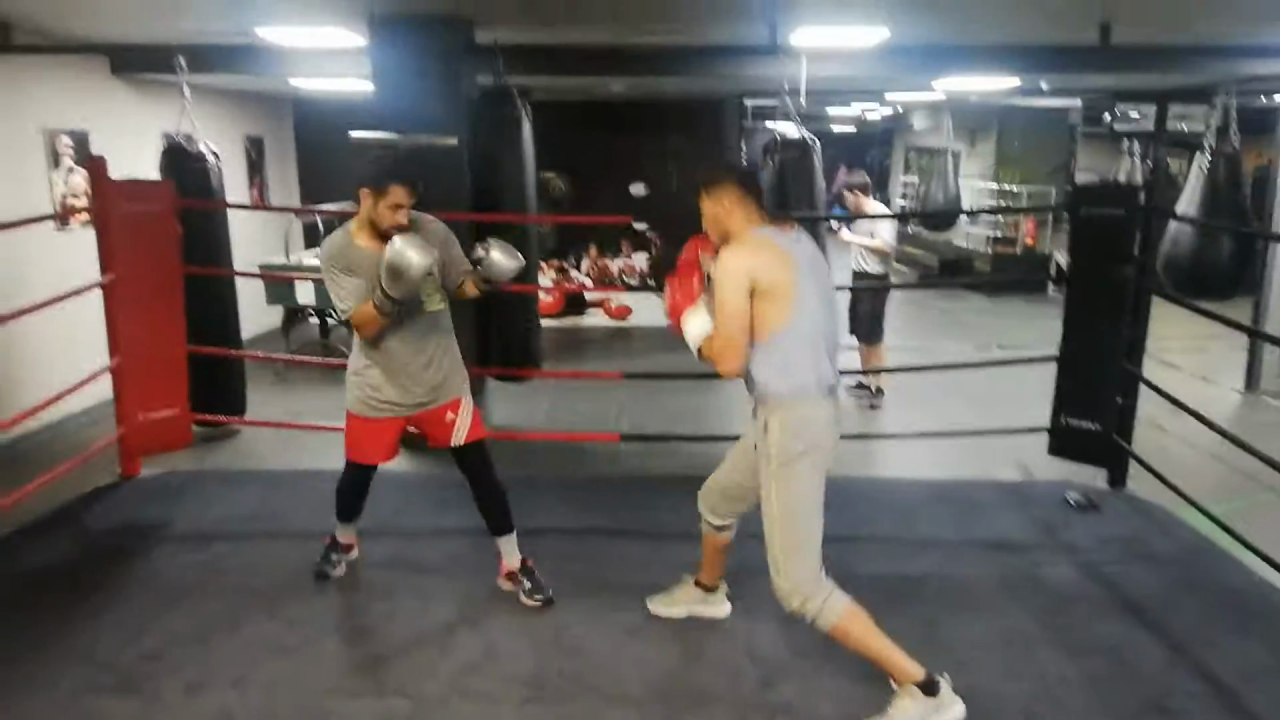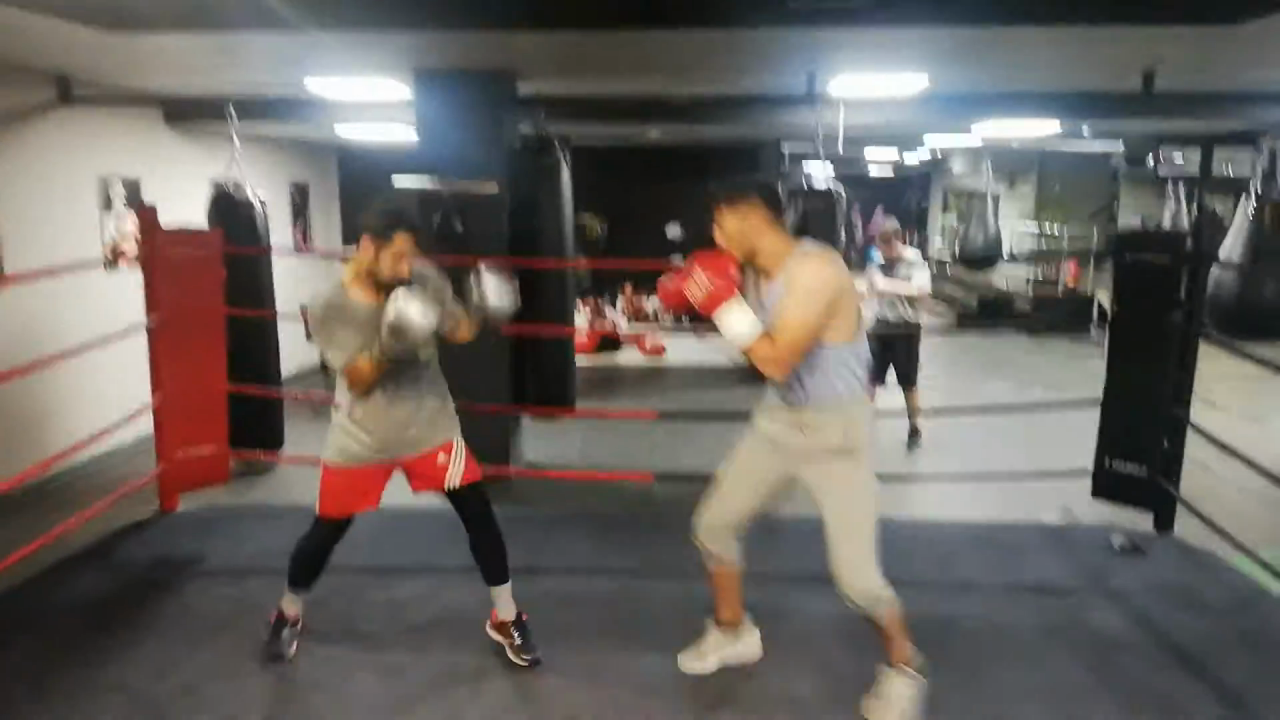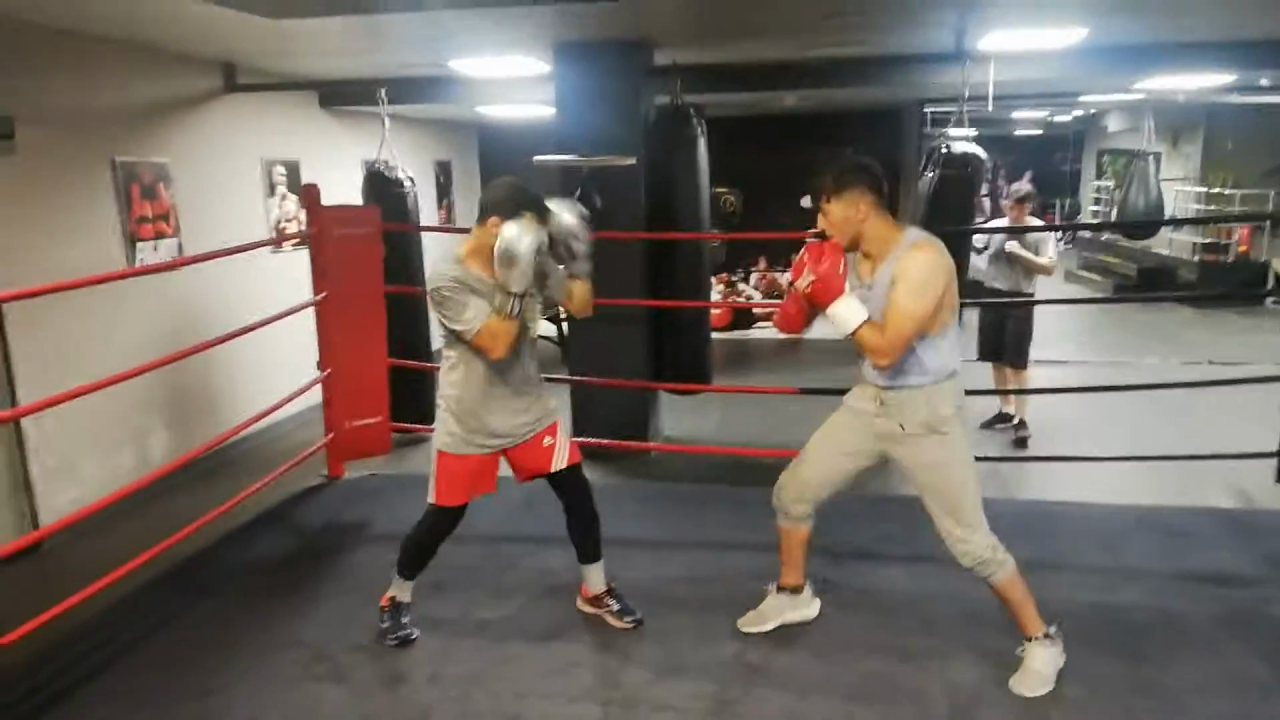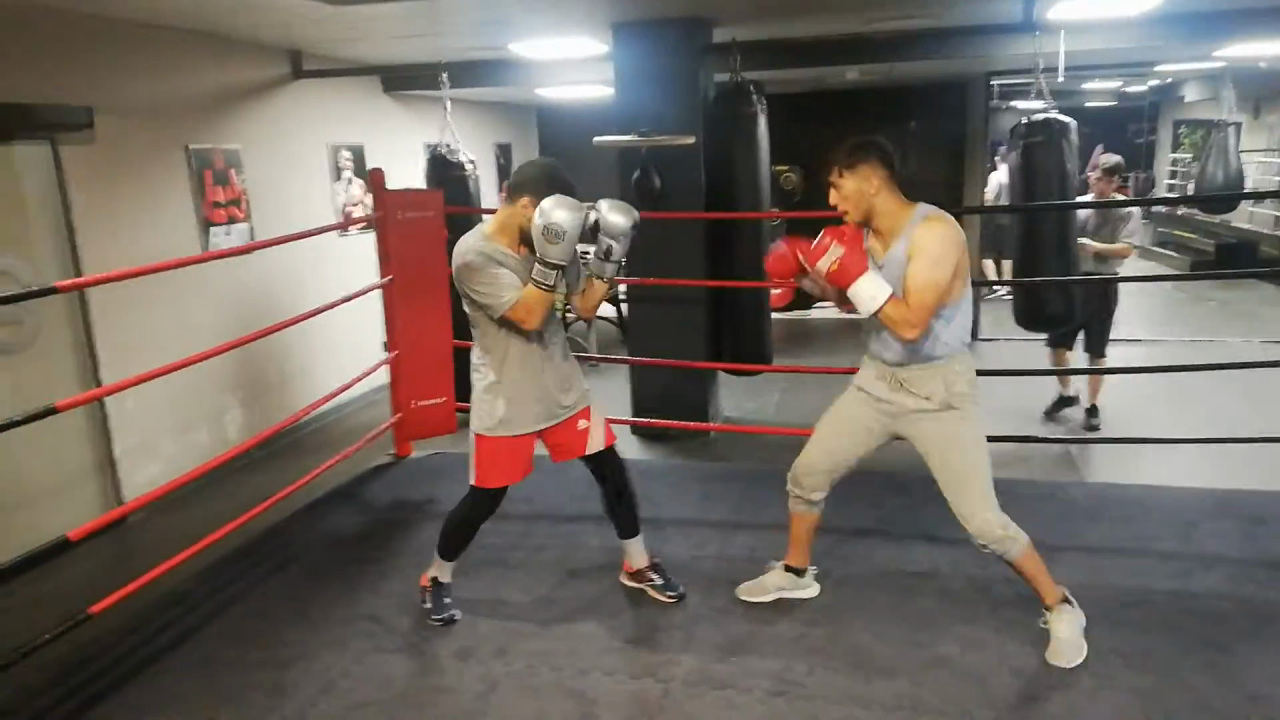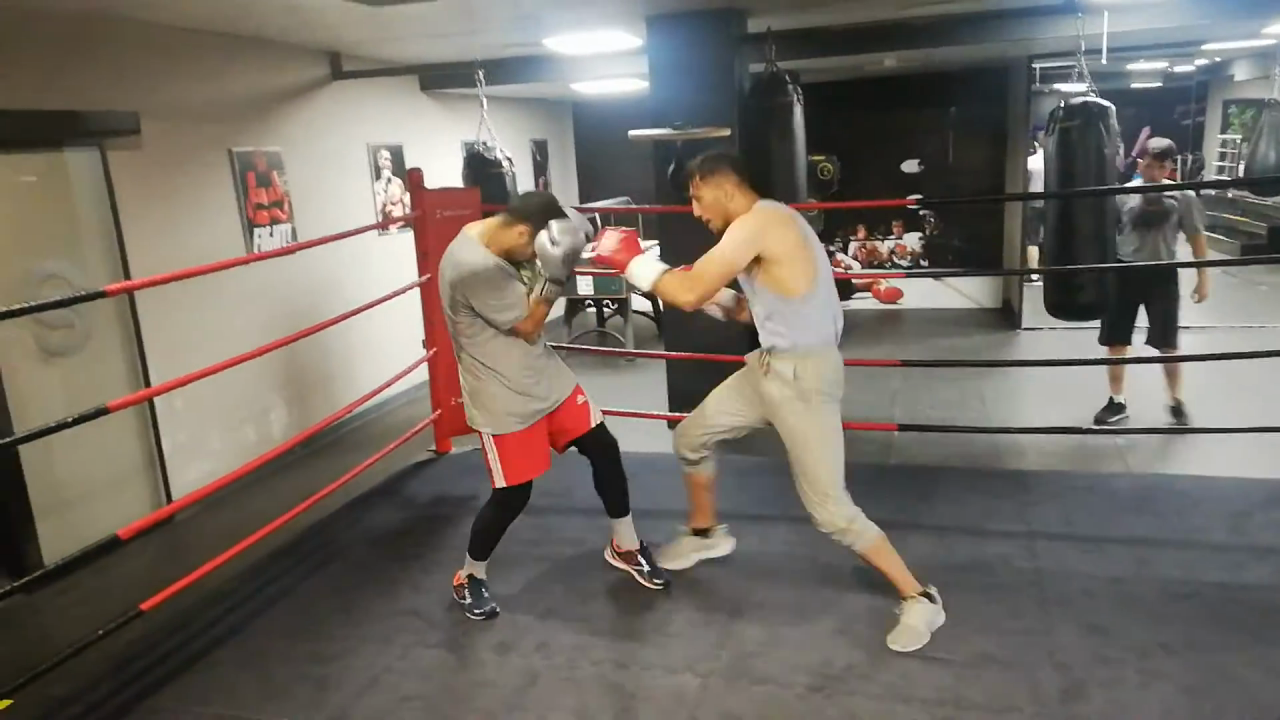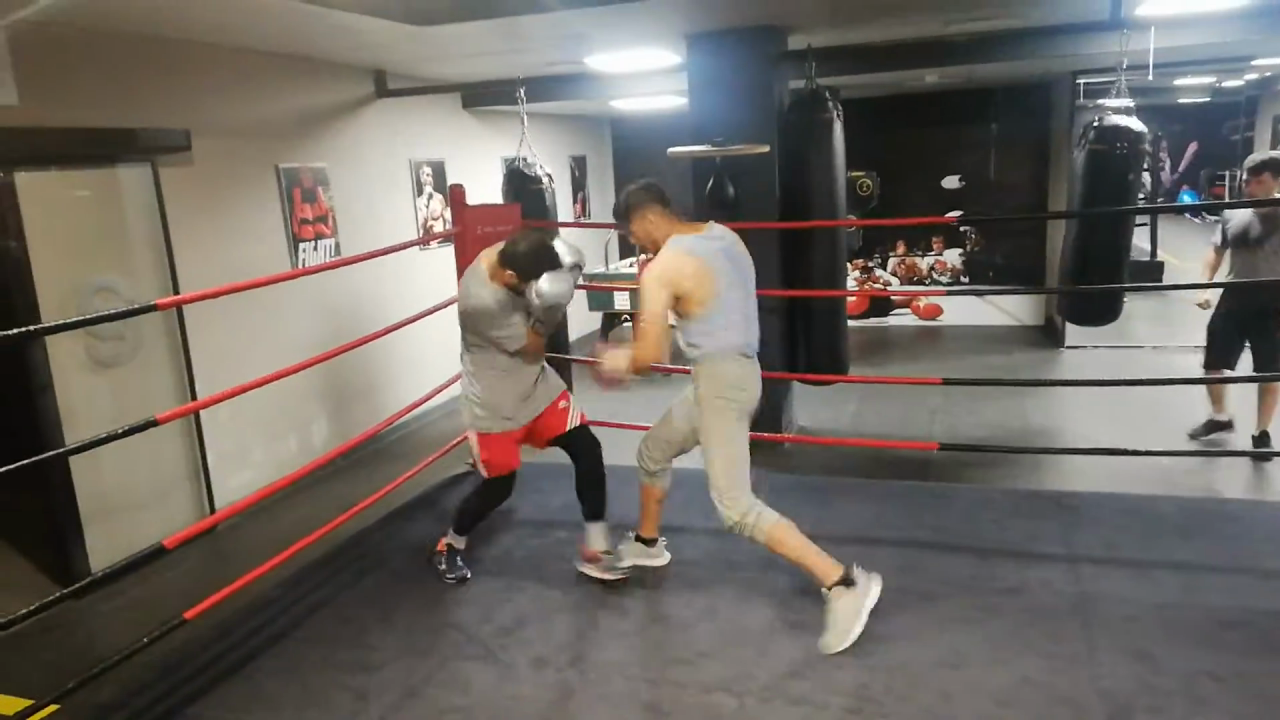
dt=0.7s
person 1, frame 1
left shoulder: (740, 258)
right shoulder: (793, 240)
left elbow: (728, 360)
left wrist: (688, 315)
left hip: (792, 426)
right hip: (789, 417)
left knee: (799, 588)
right knee: (716, 498)
right ankle: (704, 592)
person 1, frame 2
left shoulder: (815, 269)
right shoulder: (766, 269)
left elbow: (775, 362)
right elbow: (758, 331)
left wrist: (723, 303)
right wrist: (697, 292)
left hip: (836, 430)
right hip: (780, 421)
left knee: (857, 577)
right knee: (714, 523)
left ankle: (903, 668)
right ankle: (732, 632)
person 1, frame 3
left shoulder: (921, 259)
right shoulder: (865, 254)
left elbow: (885, 352)
left wrist: (833, 296)
right wrist: (813, 298)
left hip: (925, 409)
right hip: (870, 401)
left knee: (969, 540)
right knee: (793, 488)
left ankle: (1041, 640)
right ankle: (791, 592)
person 1, frame 4
left shoulder: (935, 231)
right shoulder: (869, 234)
left elbow: (911, 325)
right elbow: (848, 295)
left wrist: (854, 273)
right wrist: (815, 269)
left hip: (939, 388)
right hip: (879, 381)
left knee: (983, 521)
right knee: (805, 476)
left ankle: (1061, 608)
right ankle: (795, 572)
person 1, frame 5
left shoulder: (757, 226)
right shoulder: (768, 226)
left elbow: (687, 294)
left wrist: (628, 260)
right wrist: (718, 298)
left hip: (806, 376)
right hip: (772, 366)
left knee: (830, 511)
right knee: (691, 437)
left ankle: (920, 599)
right ankle: (706, 534)
person 1, frame 6
left shoulder: (666, 267)
right shoulder: (723, 235)
left elbow: (650, 354)
left wrist: (614, 363)
left hip: (720, 384)
right hip: (732, 373)
left knee: (736, 507)
right knee: (651, 452)
left ankle: (845, 585)
right ankle: (647, 543)
person 2, frame 1
left shoulder: (431, 230)
right shoulder: (338, 252)
left elbow: (464, 287)
right elbow: (366, 328)
left wrist: (487, 275)
right wrist: (392, 286)
left hip: (441, 376)
right hip: (376, 386)
left knee: (477, 466)
right knee: (359, 470)
left ankle: (513, 562)
right ankle: (342, 540)
person 2, frame 2
left shoulder: (426, 279)
right shoulder: (328, 305)
left elbow: (460, 332)
right elbow: (357, 380)
left wrist: (484, 311)
right wrist: (390, 344)
left hip: (430, 425)
right hip: (361, 437)
left knee: (477, 511)
right knee: (327, 528)
left ankle: (505, 618)
right ankle: (288, 612)
person 2, frame 3
left shoulder: (528, 259)
right shoulder: (448, 280)
left elbow: (581, 306)
right elbow: (497, 347)
left wrist: (574, 252)
right wrist: (513, 287)
left hip: (529, 410)
right hip: (468, 424)
left knee: (578, 493)
right knee: (441, 518)
left ankle: (595, 591)
right ankle: (397, 598)
person 2, frame 4
left shoulder: (543, 240)
right shoulder: (473, 255)
left elbow: (586, 307)
right elbow: (530, 316)
left wrist: (608, 255)
right wrist: (554, 256)
left hip: (562, 389)
right hip: (504, 401)
left knee: (612, 470)
right knee: (484, 497)
left ankle: (638, 565)
right ankle: (438, 578)
person 2, frame 5
left shoulder: (487, 237)
right shoulder: (474, 268)
right elbow: (528, 328)
left wrist: (547, 268)
right wrist: (552, 273)
left hip: (546, 376)
right hip: (503, 396)
left knee: (604, 449)
right knee: (512, 495)
left ankle: (626, 546)
right ankle: (470, 576)
person 2, frame 6
left shoulder: (514, 254)
right shoulder: (481, 300)
right elbow: (532, 350)
left wrist: (563, 281)
right wrist: (542, 310)
left hip: (536, 383)
right hip: (493, 401)
left knee: (587, 451)
right knee: (498, 486)
left ankle: (596, 550)
right ankle: (452, 544)
person 3, frame 1
left shoulder: (881, 214)
right shoulder: (858, 216)
left elbow: (885, 246)
left wrist: (853, 239)
right wrist: (843, 232)
left hip: (875, 282)
right hip: (859, 279)
left knee: (873, 337)
right knee: (860, 334)
left ankle: (877, 388)
right ankle: (866, 381)
person 3, frame 2
left shoulder: (914, 261)
right shoulder: (878, 262)
left elbow: (921, 292)
right elbow: (872, 288)
left wrist: (887, 285)
right wrist: (870, 286)
left hip: (906, 328)
right hip: (881, 326)
left knee: (908, 384)
right knee: (869, 379)
left ankle: (914, 428)
person 3, frame 3
left shoulder: (1042, 232)
right shoulder: (994, 226)
left elbow: (1049, 267)
right elbow: (970, 246)
left wrist: (1021, 253)
left hip: (1019, 300)
right hip: (992, 296)
left knee: (1017, 362)
right knee: (997, 359)
left ankle: (1020, 420)
right ankle: (1006, 411)
person 3, frame 4
left shoulder: (1127, 211)
right shoulder: (1076, 204)
left elbow: (1126, 249)
left wrist: (1093, 246)
left hip: (1101, 285)
left knee: (1096, 351)
right knee: (1057, 344)
left ankle: (1092, 406)
right ankle: (1067, 393)
person 3, frame 5
left shoulder: (1182, 197)
right shoulder: (1121, 195)
left elbow: (1196, 237)
left wrist: (1203, 278)
left hip: (1162, 275)
right hip: (1125, 274)
left knee: (1167, 344)
right knee: (1116, 342)
left ankle: (1176, 401)
right ankle: (1117, 403)
person 3, frame 6
right shoulder: (1233, 213)
right elbow: (1217, 252)
right wrist: (1205, 287)
right hip: (1235, 294)
right knee: (1213, 362)
right ankle: (1220, 418)
